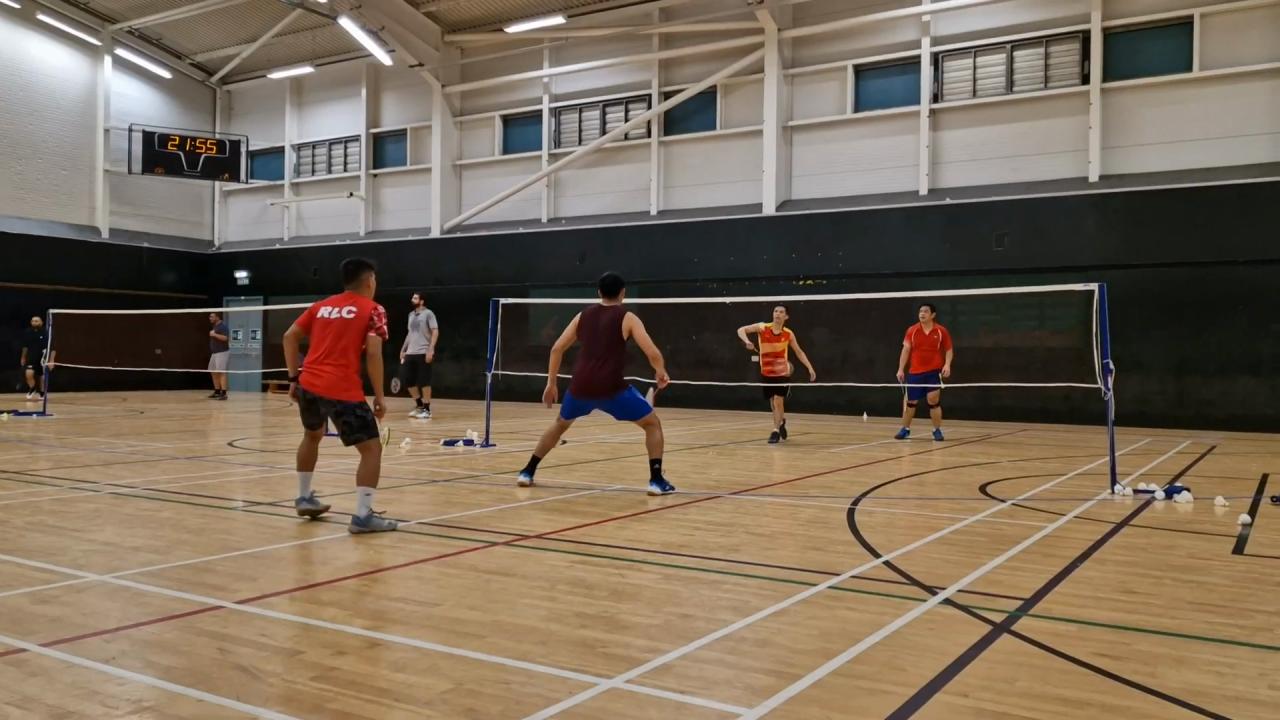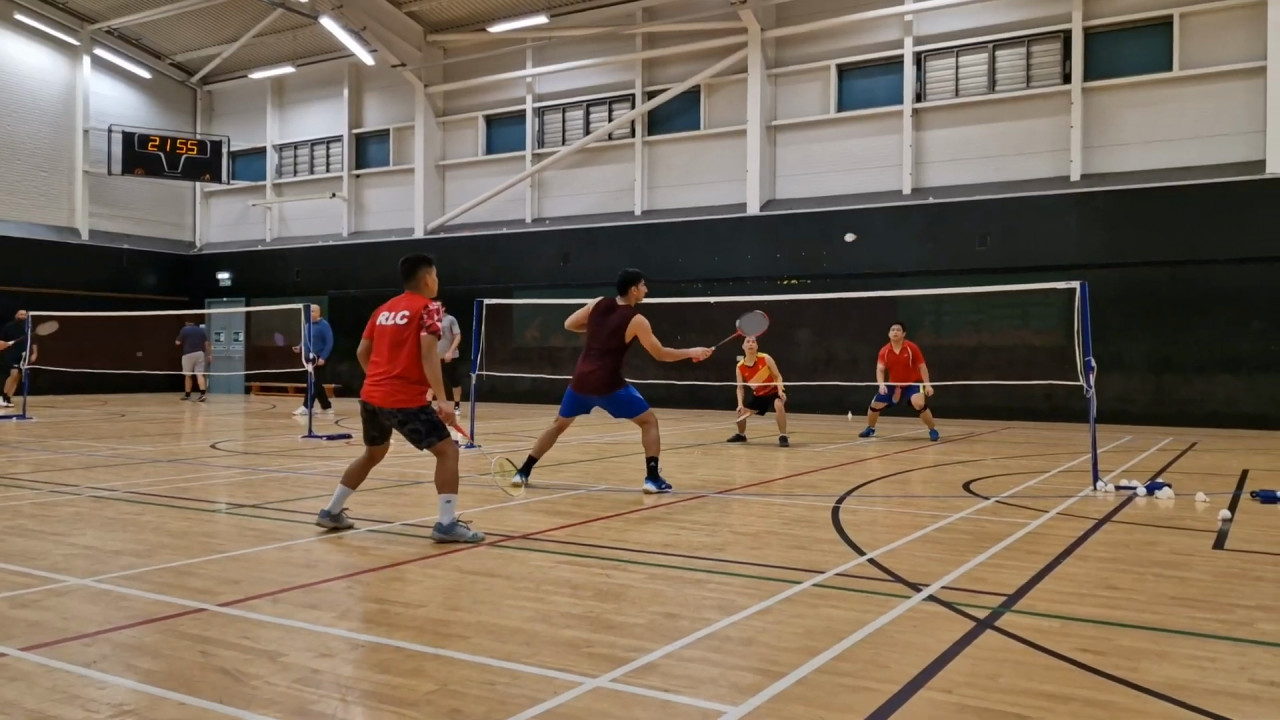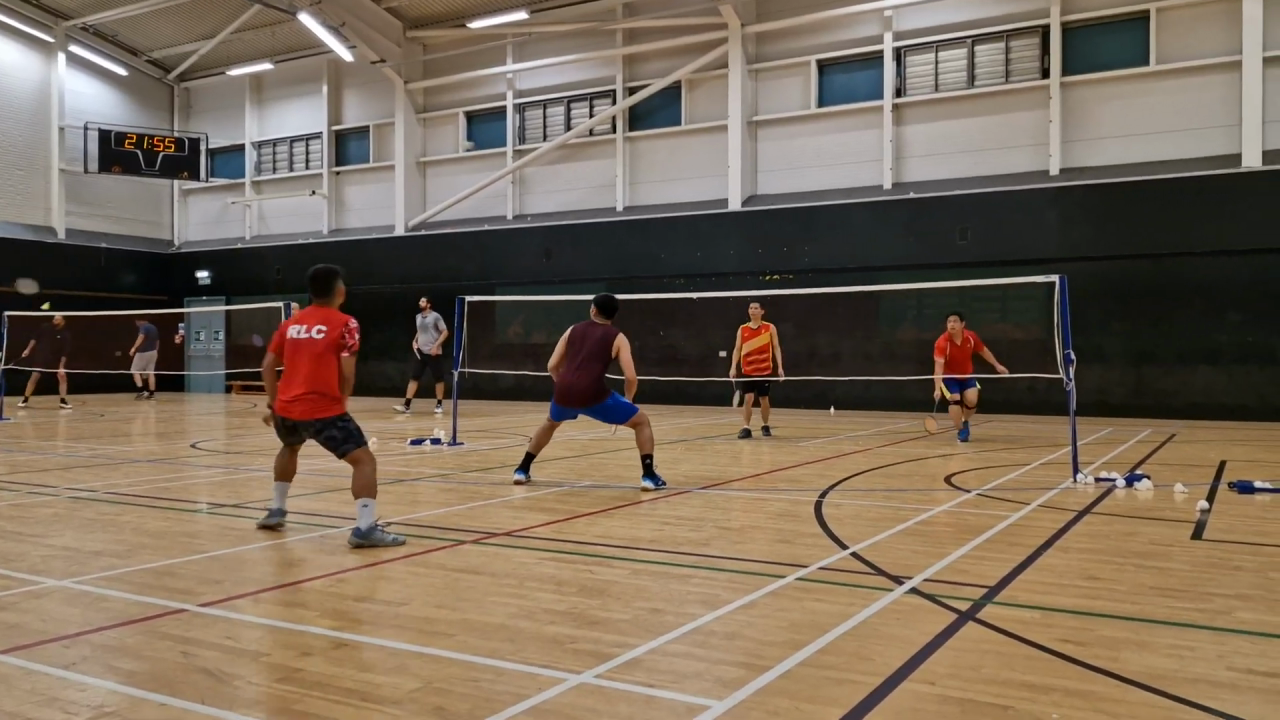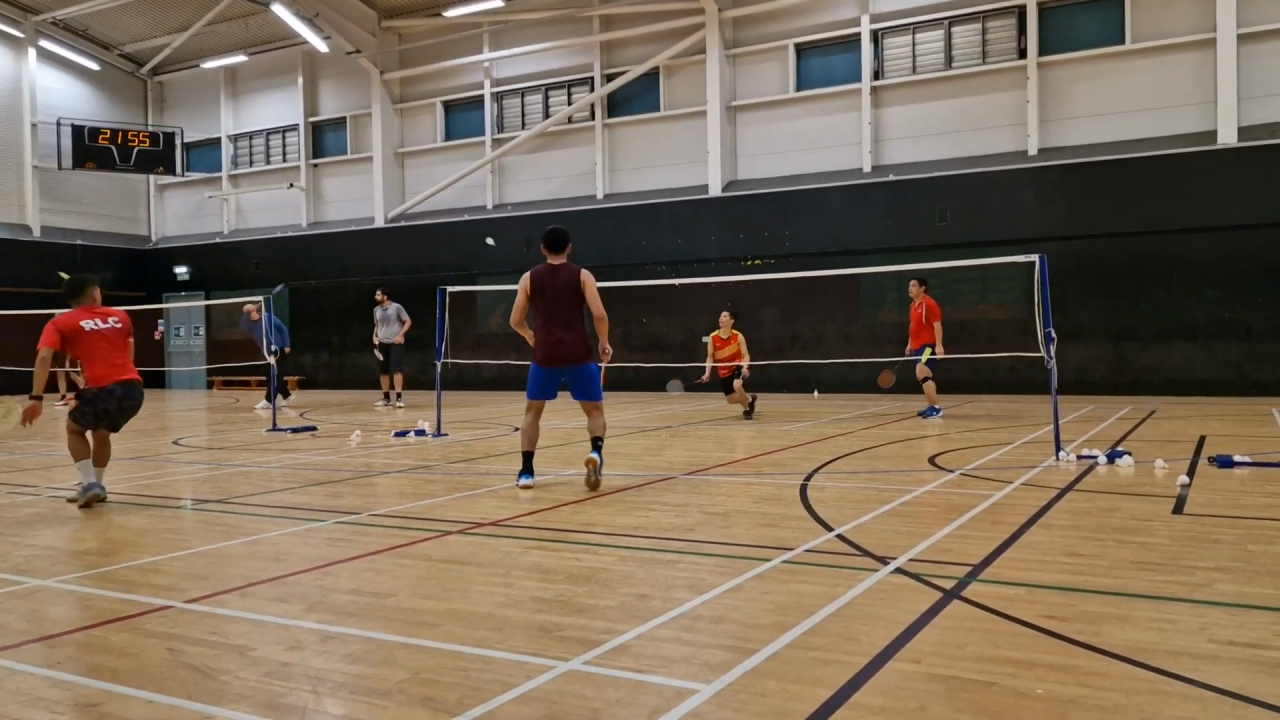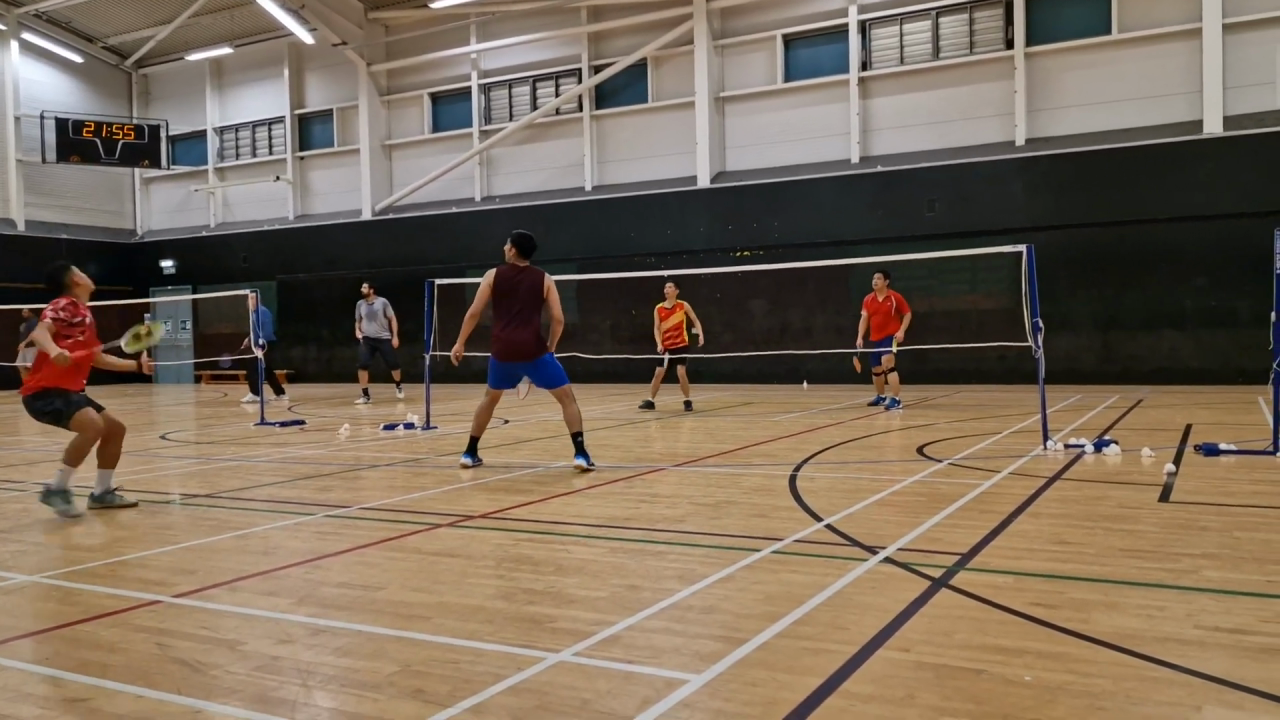
dt=1s
person 1, frame 1
left shoulder: (321, 306)
right shoulder: (373, 310)
left elbow: (290, 338)
right elbow: (374, 355)
left wrist: (294, 378)
right wrist: (379, 396)
left hip: (310, 386)
right hip: (342, 391)
left knee: (313, 436)
right knee: (371, 449)
left ankle: (305, 498)
right ankle: (363, 515)
person 1, frame 2
left shoulder: (383, 310)
right shoulder: (429, 308)
left elbow: (362, 352)
right elbow: (429, 355)
right wrist: (442, 401)
left hip: (371, 396)
right hip: (405, 400)
left knee: (372, 454)
right knee: (447, 451)
left ankle: (332, 511)
right ankle: (447, 523)
person 1, frame 3
left shoulder: (289, 323)
right shoulder: (345, 324)
left elbow: (268, 368)
right elbow: (347, 375)
left wrist: (272, 404)
right wrist: (340, 403)
left hip: (288, 409)
right hip: (324, 410)
left knee: (289, 449)
right knee: (364, 461)
left ankle: (276, 510)
right ankle: (365, 528)
person 1, frame 4
left shoulder: (59, 323)
right shoulder: (120, 316)
left elbow: (44, 358)
left wrist: (35, 398)
left hip: (103, 391)
right hip: (133, 389)
left knee: (74, 429)
right knee: (100, 432)
left ankle: (90, 485)
right ankle: (96, 485)
person 1, frame 5
left shoulder: (84, 316)
right shoulder: (68, 306)
left elbow: (98, 359)
right elbow: (39, 334)
left wrist: (136, 365)
right wrist: (54, 351)
left hip: (68, 391)
right hip: (44, 392)
left knee: (115, 429)
right knee: (93, 427)
left ankle: (102, 492)
right ankle: (57, 489)
person 2, frame 1
left shoulder: (583, 316)
right shoulder: (628, 318)
left elbow: (557, 349)
right elbow: (653, 353)
left wrist: (551, 383)
right wrist: (661, 372)
left hip: (580, 386)
right hip: (611, 388)
left knee: (560, 425)
right knee: (652, 424)
left ankle: (528, 472)
right ankle: (657, 480)
person 2, frame 2
left shoulder: (598, 304)
right shoulder: (636, 321)
left elbow: (569, 325)
right elbow: (660, 354)
right wrist: (692, 353)
left hip: (580, 381)
right hip: (608, 385)
left knee: (558, 424)
right knee: (649, 422)
left ankle: (523, 472)
right ankle: (653, 478)
person 2, frame 3
left shoulder: (573, 330)
right shoulder: (618, 338)
left elbow: (552, 366)
right elbow: (631, 377)
right wrist: (628, 399)
left hip: (563, 394)
right hip: (594, 395)
left knee: (550, 423)
right knee: (641, 421)
left ankle: (522, 470)
right ankle: (649, 475)
person 2, frame 4
left shoulder: (529, 278)
right shoulder: (582, 275)
left elbow: (515, 320)
right elbow: (599, 315)
left wrist: (531, 337)
right wrist: (603, 343)
left hip: (546, 356)
right hip: (579, 355)
left knee: (533, 412)
right knee: (595, 412)
left ankle: (526, 470)
right ankle: (596, 453)
person 2, frame 5
left shoulder: (493, 275)
right shoulder: (544, 279)
left elbow: (473, 313)
right elbow: (558, 319)
left wrist: (459, 343)
right wrist: (550, 346)
left hip: (503, 350)
right hip: (534, 349)
left knee: (491, 397)
right knee: (567, 398)
left ankle: (470, 453)
right ankle: (580, 454)
